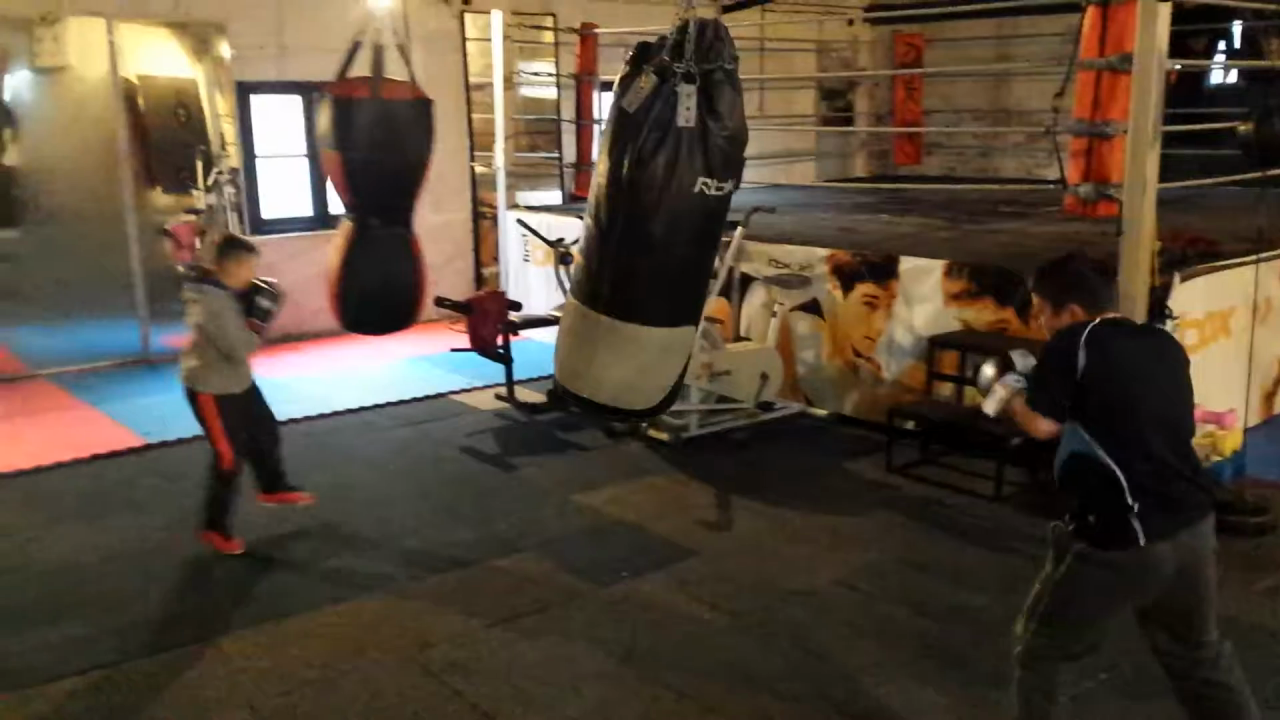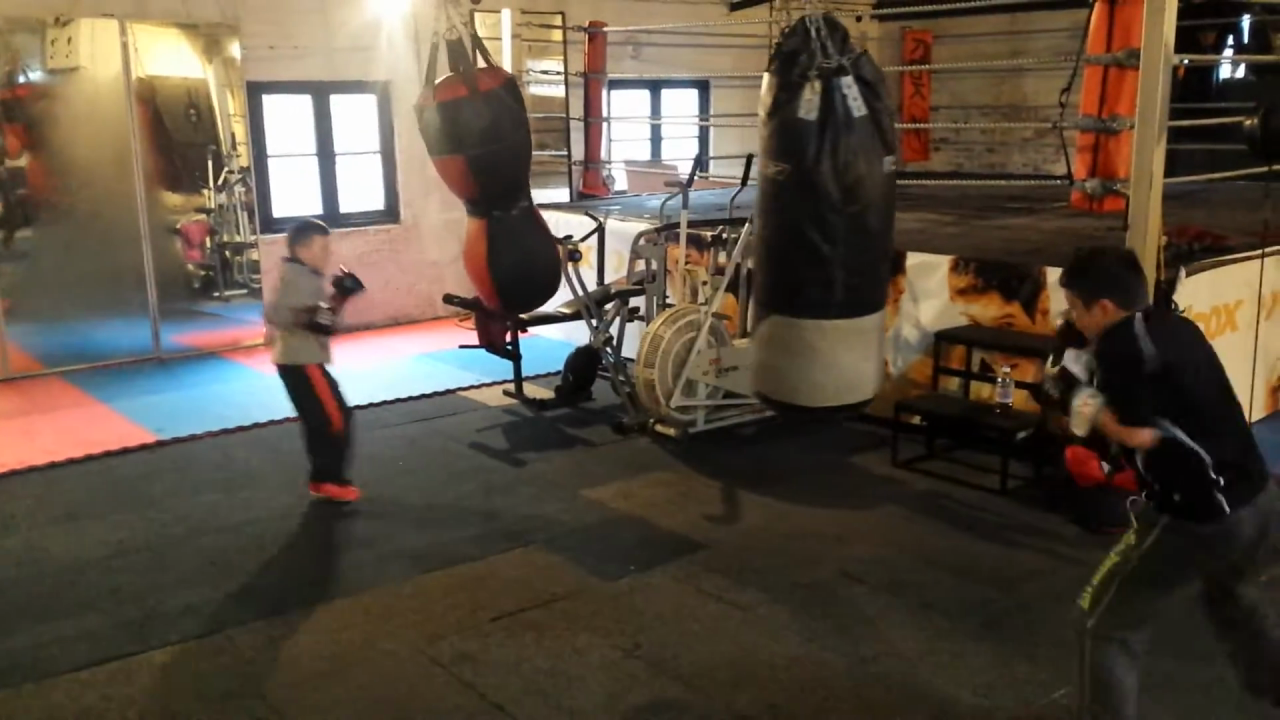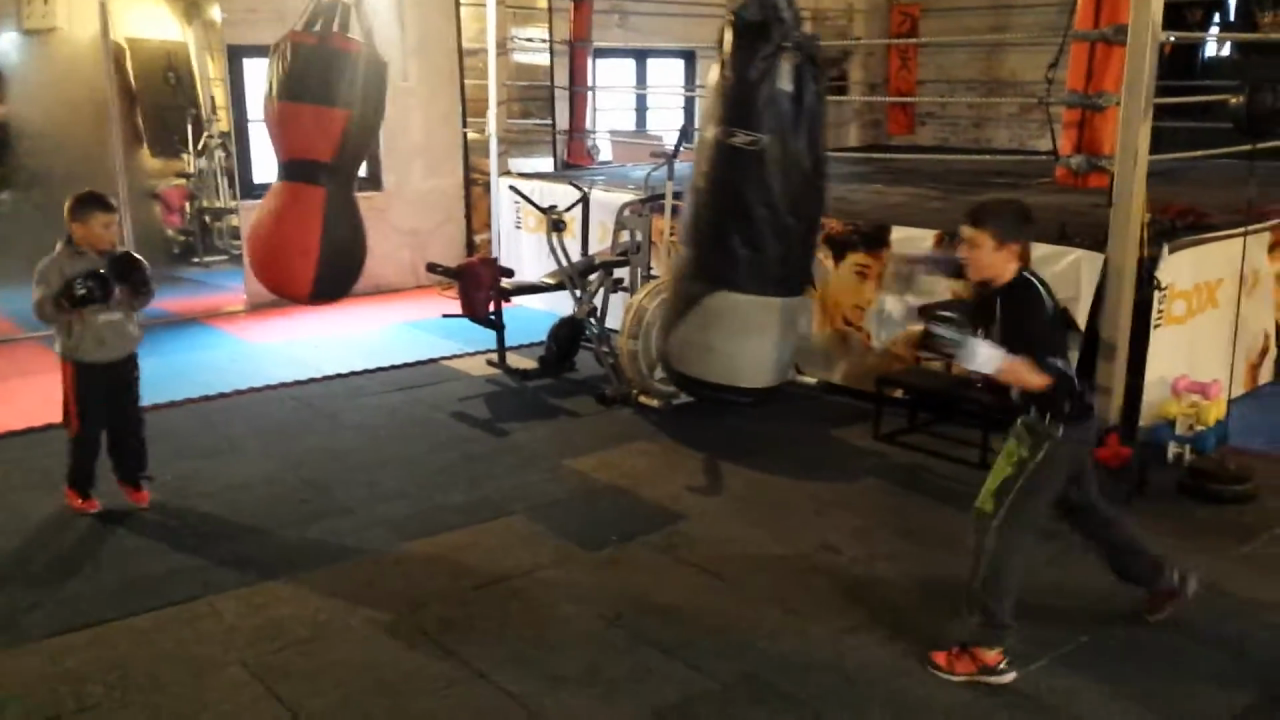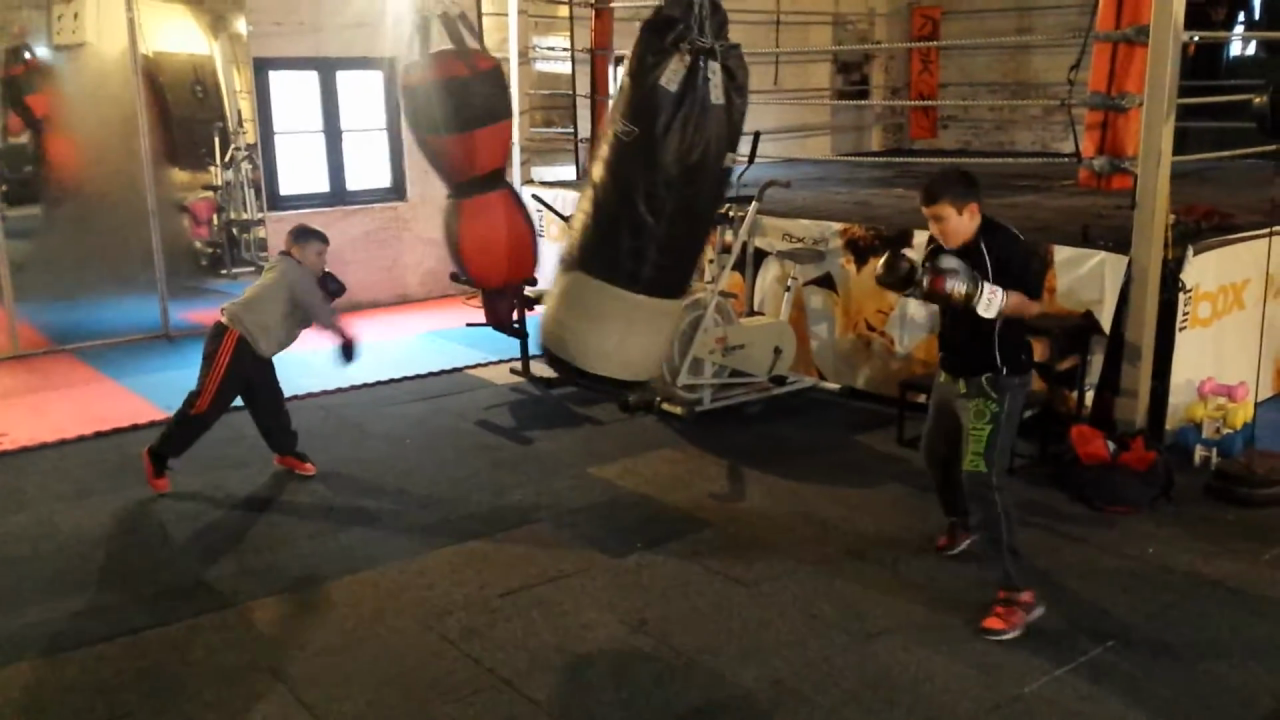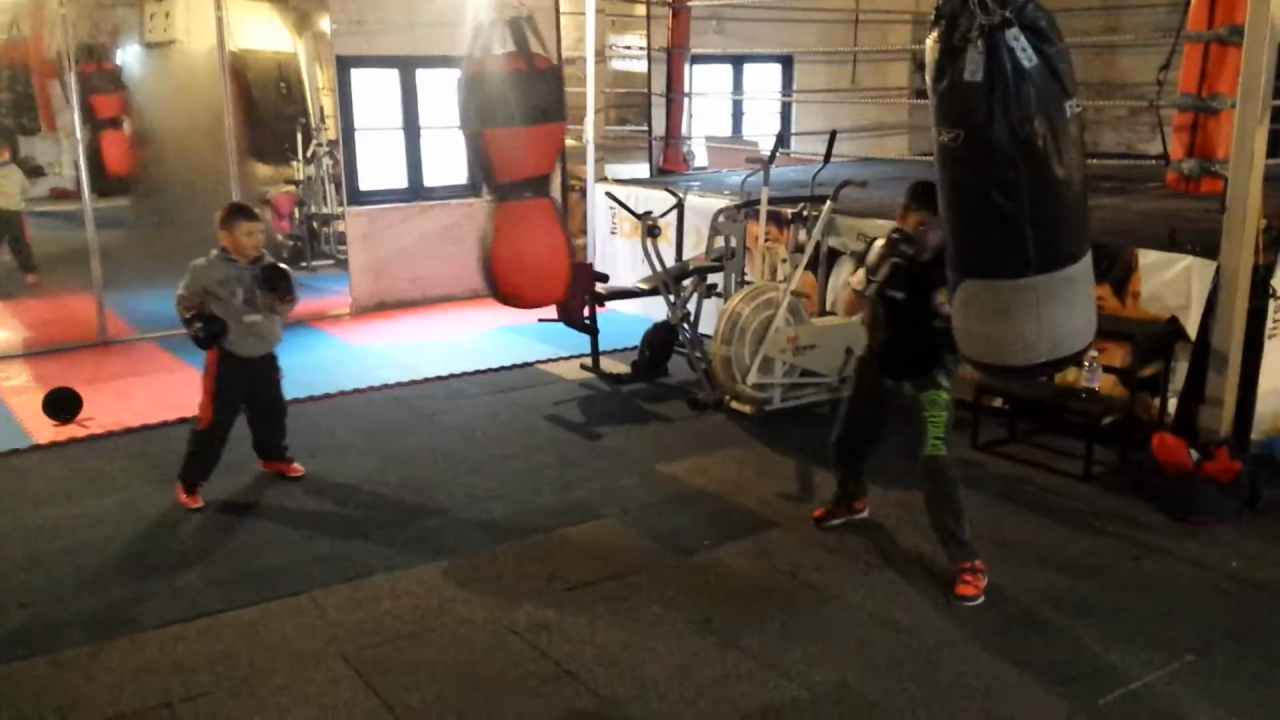
dt=1s
person 1, frame 1
left shoulder: (1070, 346)
right shoulder: (1164, 344)
left elbow: (1040, 423)
left hip: (1117, 541)
right hip: (1193, 528)
left knee: (1039, 653)
right knee: (1200, 652)
person 1, frame 2
left shoulder: (1119, 342)
right shoulder: (1174, 326)
left elbow: (1138, 433)
left wrist: (1083, 401)
right wrist: (1099, 386)
left hip: (1196, 517)
left knee: (1108, 628)
right knee: (1229, 595)
person 1, frame 3
left shoulder: (1026, 298)
right shoulder: (995, 286)
left elbow: (1037, 378)
left wrist: (967, 347)
left hip: (1055, 424)
right hip: (1053, 419)
left knee: (999, 521)
right knee: (1080, 505)
left ankle: (987, 650)
right ankle: (1164, 581)
person 1, frame 4
left shoulder: (1005, 244)
right shoulder: (942, 247)
left elbow: (1031, 304)
left wrist: (974, 291)
right wrist: (907, 277)
left hip: (995, 378)
right hip: (953, 372)
left knee: (980, 476)
right knee: (936, 453)
left ankle: (1017, 592)
right ankle: (962, 523)
person 1, frame 5
right shoulder: (886, 251)
right elbow: (850, 308)
right wrist: (875, 268)
left hip: (929, 373)
right hip: (880, 364)
left knee: (935, 460)
right knee: (847, 439)
left ankle: (967, 561)
right ankle: (852, 500)
person 2, frame 1
left shoulder: (224, 295)
right shoulder: (213, 305)
left elbow: (235, 333)
right elbow: (239, 348)
left wrist: (250, 322)
right wrist: (256, 328)
left hip: (237, 382)
right hip: (210, 390)
left knee: (264, 434)
right knee: (228, 459)
left ankle: (274, 488)
right ankle: (216, 527)
person 2, frame 2
left shoulder: (309, 279)
right shoulder: (297, 278)
left elbow: (322, 311)
right elbow: (274, 312)
right wrist: (307, 317)
left hip: (301, 361)
right hip: (302, 363)
left knee: (317, 421)
right knee: (336, 419)
left ankle: (322, 480)
right ankle: (329, 481)
person 2, frame 3
left shoulder: (119, 259)
right shoulder: (58, 264)
left elbow: (140, 302)
right elbow: (42, 309)
left wrist: (139, 286)
right wrist: (67, 299)
left hip: (123, 358)
right hip: (84, 363)
left knee: (128, 423)
right knee: (85, 429)
left ankle: (131, 478)
right ankle: (79, 488)
person 2, frame 4
left shoulder: (293, 278)
right shoulder: (293, 274)
left elbow: (300, 318)
right elbow: (316, 307)
left wrist: (326, 295)
right wrist: (342, 335)
left hip: (256, 350)
right hip: (235, 341)
left knee: (271, 403)
right knee: (206, 406)
left ankle: (287, 453)
right ankle: (157, 457)
person 2, frame 5
left shoulder: (267, 266)
right shoulder: (206, 269)
left elbow: (283, 310)
right elbow: (185, 300)
left wrist: (285, 292)
right wrist: (194, 319)
left hip: (263, 355)
right hip: (226, 356)
left knee: (271, 411)
right knee: (214, 420)
left ankle: (274, 456)
right ankle: (189, 482)
